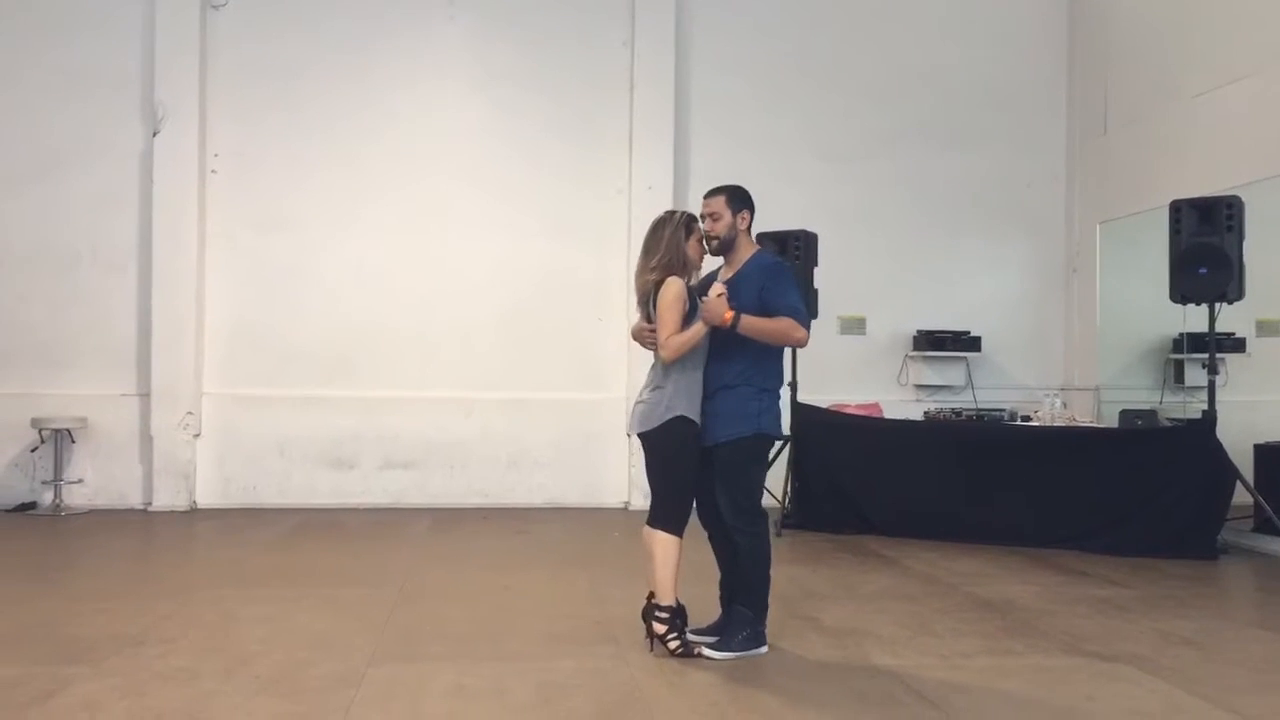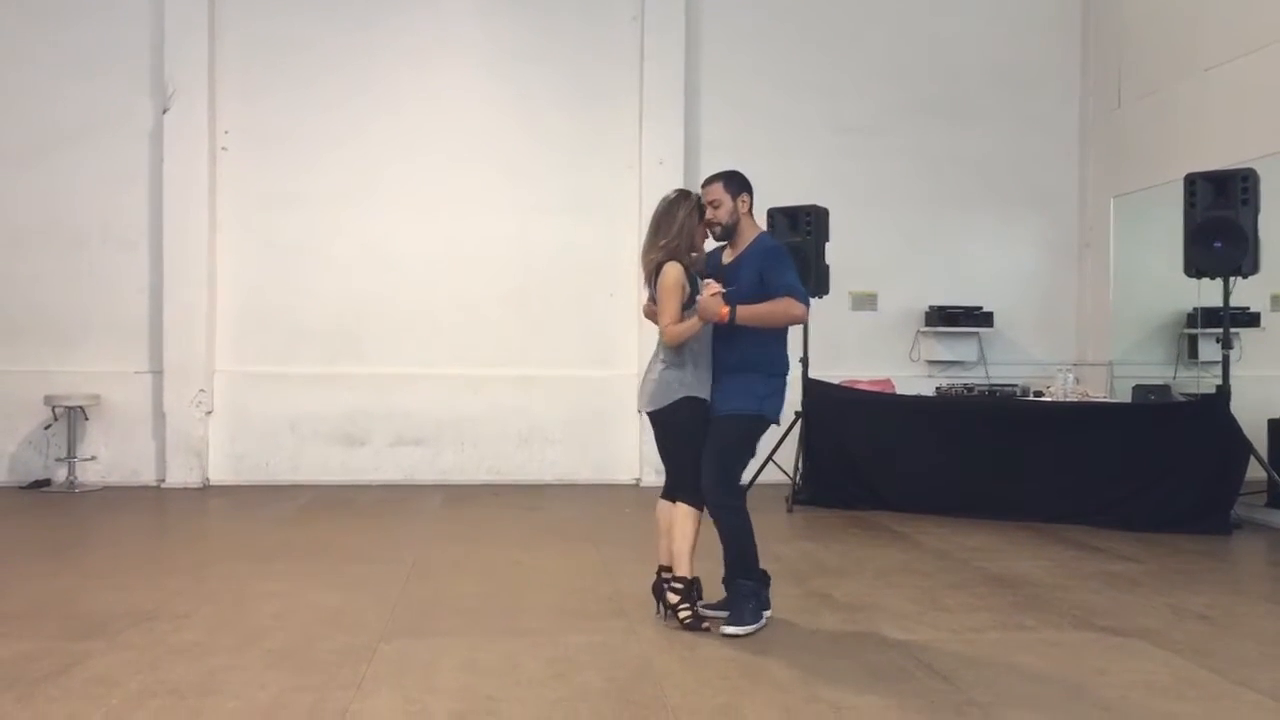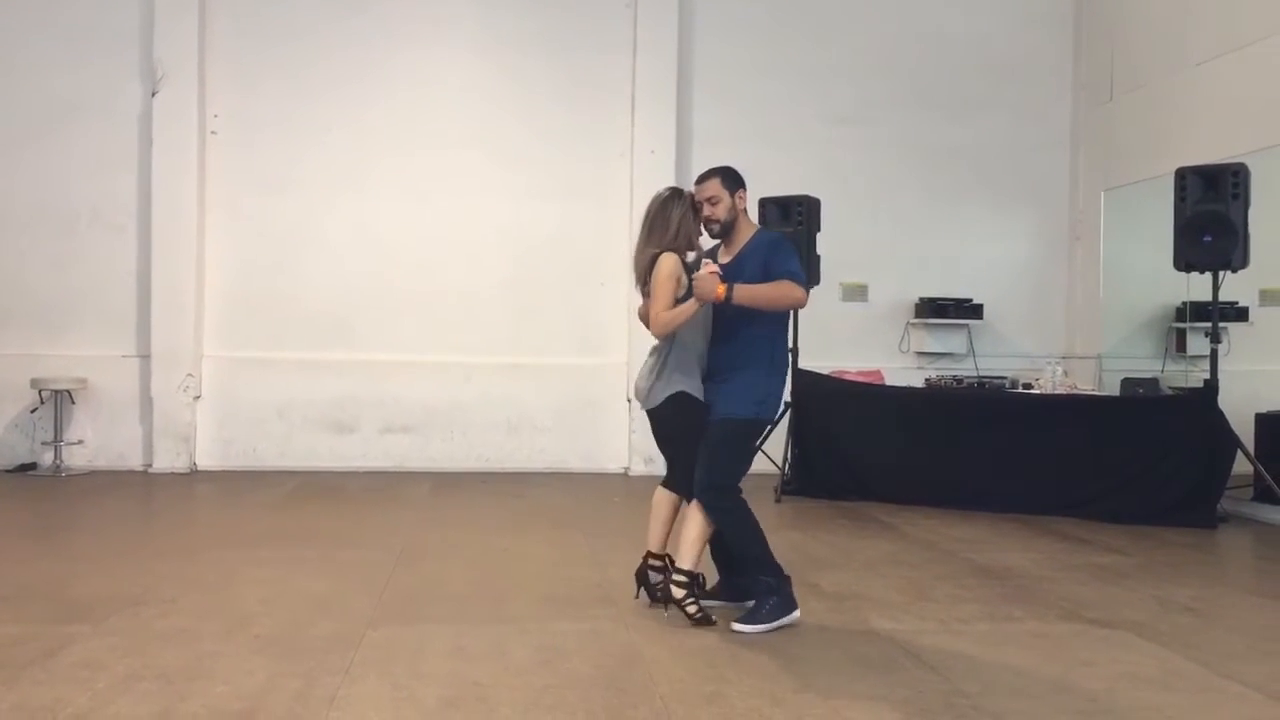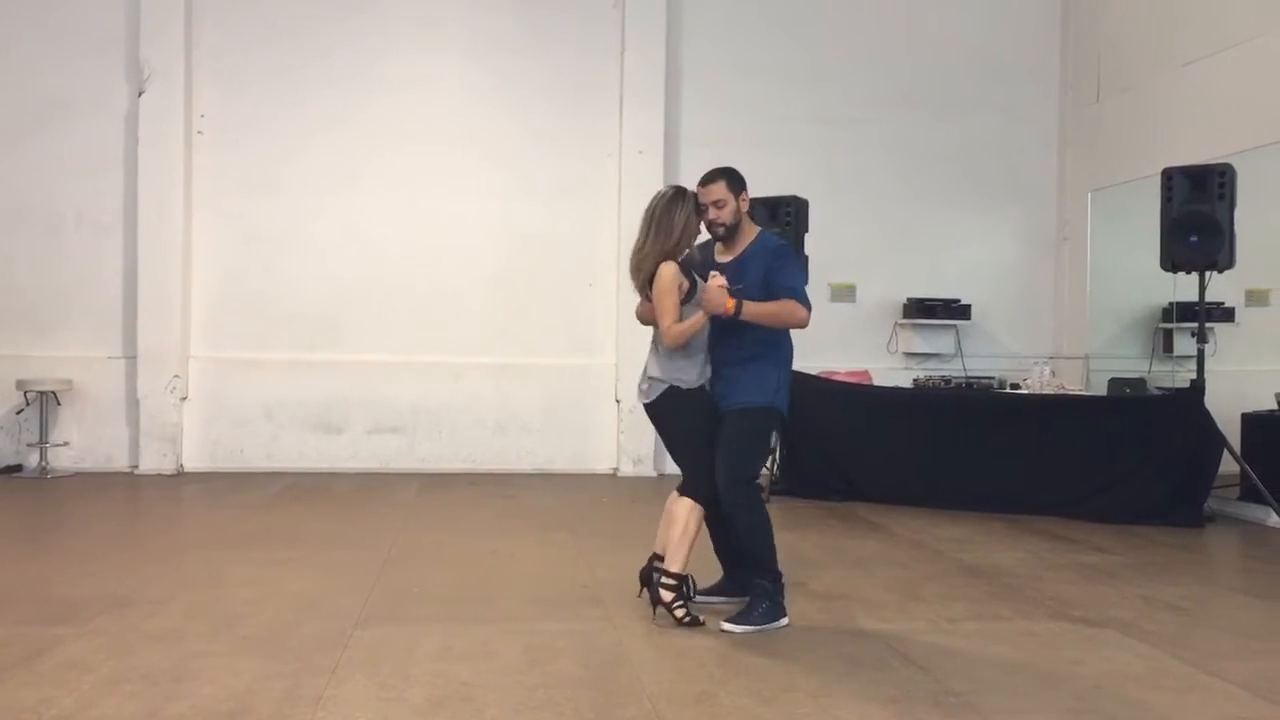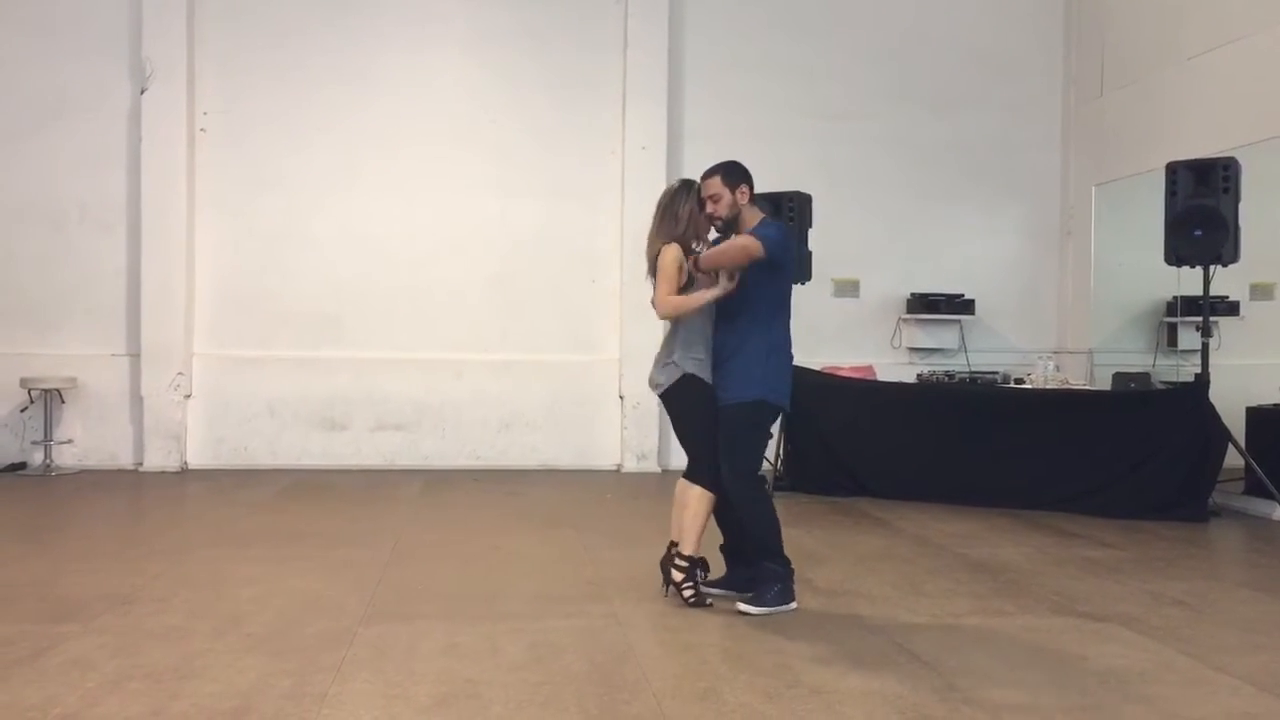
dt=1s
person 1, frame 1
left shoulder: (770, 270)
right shoulder: (710, 281)
left elbow: (797, 332)
left wrist: (730, 318)
right wrist: (644, 329)
left hip: (746, 417)
right hip: (709, 416)
left knee: (742, 516)
right knee: (713, 516)
left ankle: (751, 627)
right ankle: (733, 615)
person 1, frame 2
left shoulder: (770, 253)
right shoulder: (713, 262)
left elbow: (796, 309)
right elbow: (686, 307)
left wrist: (727, 312)
left hip: (752, 391)
right hip: (719, 390)
left knee: (719, 485)
right knee: (716, 488)
left ankle: (750, 597)
right ankle: (742, 592)
person 1, frame 3
left shoulder: (771, 247)
right shoulder: (707, 260)
left elbow: (796, 294)
left wrist: (724, 292)
left hip: (750, 389)
right hip: (714, 388)
left knee: (716, 486)
right knee: (707, 485)
left ankle: (776, 592)
right ankle: (736, 580)
person 1, frame 4
left shoulder: (775, 252)
right shoulder: (701, 257)
left elbow: (798, 313)
right elbow: (662, 305)
left wrist: (732, 305)
right wrist: (649, 309)
left hip: (758, 389)
right hip: (716, 388)
left knee: (736, 482)
right knee: (709, 482)
left ankle: (769, 599)
right ankle: (737, 577)
person 1, frame 5
left shoulder: (771, 234)
right shoulder: (728, 241)
left elbow: (742, 249)
left wrist: (701, 265)
left hip: (755, 382)
right hip: (731, 380)
left knee: (741, 476)
right knee: (719, 475)
left ankle: (777, 580)
right ankle: (743, 570)
person 2, frame 1
left shoulder: (674, 287)
right shoulder: (674, 285)
right elbow: (668, 348)
right wrist: (709, 319)
left hip: (662, 412)
right hip: (671, 414)
left knee: (662, 508)
right knee: (674, 512)
left ankle: (658, 602)
right ankle: (664, 616)
person 2, frame 2
left shoulder: (683, 266)
right shoulder: (674, 268)
left elbow: (652, 312)
right elbow: (669, 334)
right wrist: (704, 315)
left hip: (667, 390)
right hip: (681, 391)
left knee: (678, 482)
right knee: (697, 487)
left ankle: (666, 577)
right ankle: (681, 586)
person 2, frame 3
left shoulder: (677, 263)
right shoulder: (669, 261)
right elbow: (658, 323)
right wrist: (700, 298)
left hip: (671, 387)
right hip: (674, 389)
left knee: (681, 475)
left ankle: (654, 566)
person 2, frame 4
left shoulder: (674, 266)
right shoulder: (669, 268)
right elbow: (671, 335)
left wrist: (706, 299)
right wrist: (709, 308)
left hip: (667, 387)
right hip: (681, 389)
left knee: (694, 479)
right knee: (703, 484)
left ankle: (658, 567)
right ankle: (672, 584)
person 2, frame 5
left shoulder: (690, 253)
right shoulder: (672, 251)
right elbow: (665, 304)
right wrist: (716, 291)
left hip: (693, 373)
right hip: (684, 374)
left knee: (698, 466)
right knee: (709, 467)
left ankle: (677, 554)
right ankle: (683, 563)
